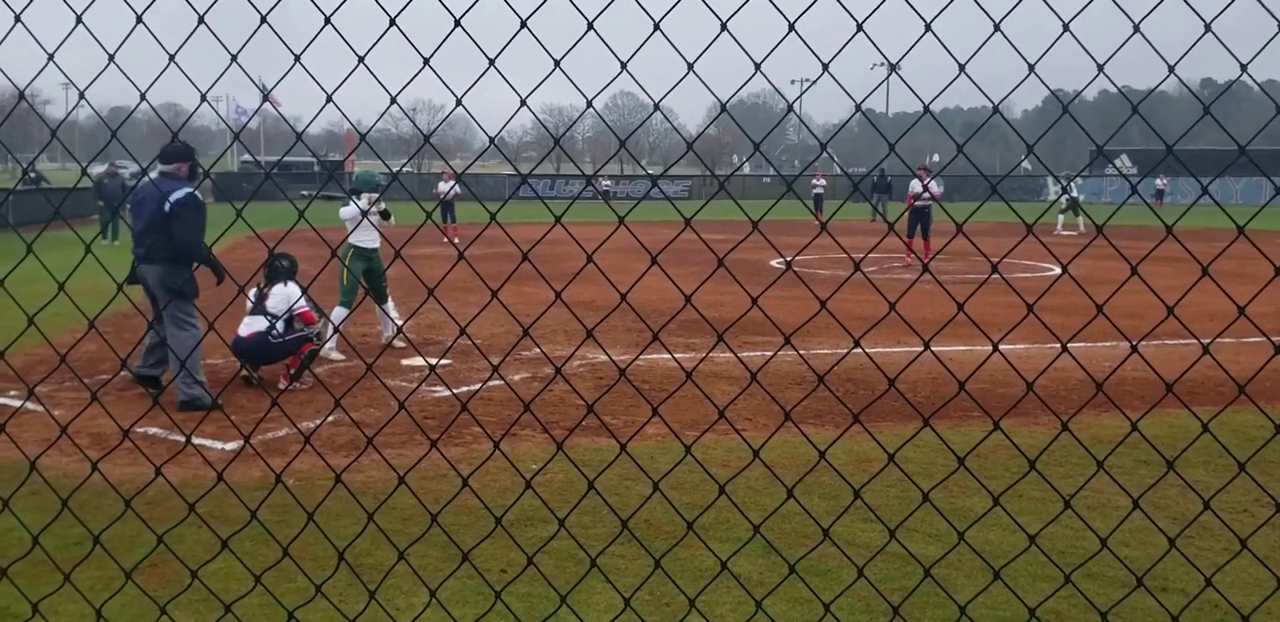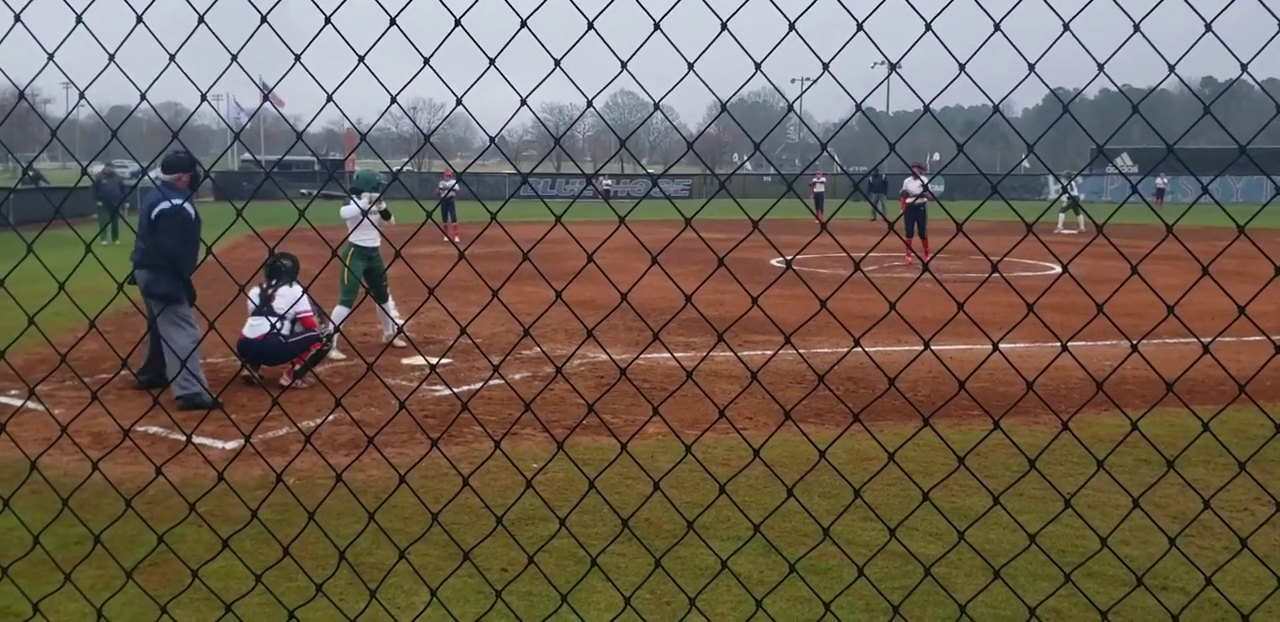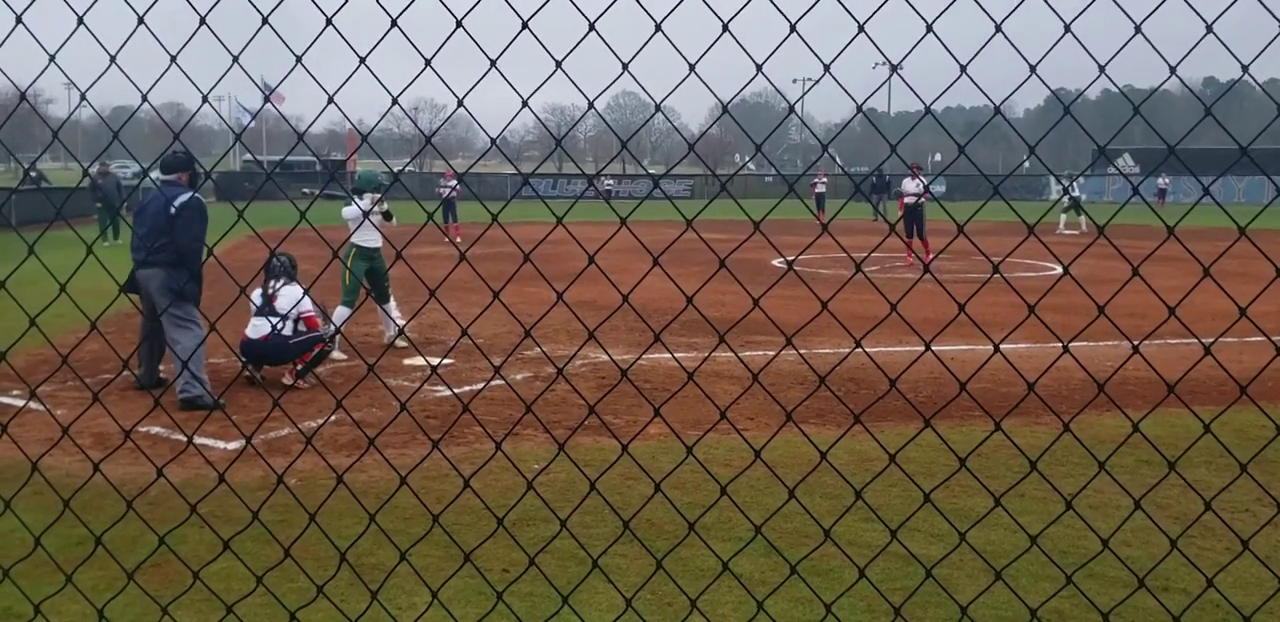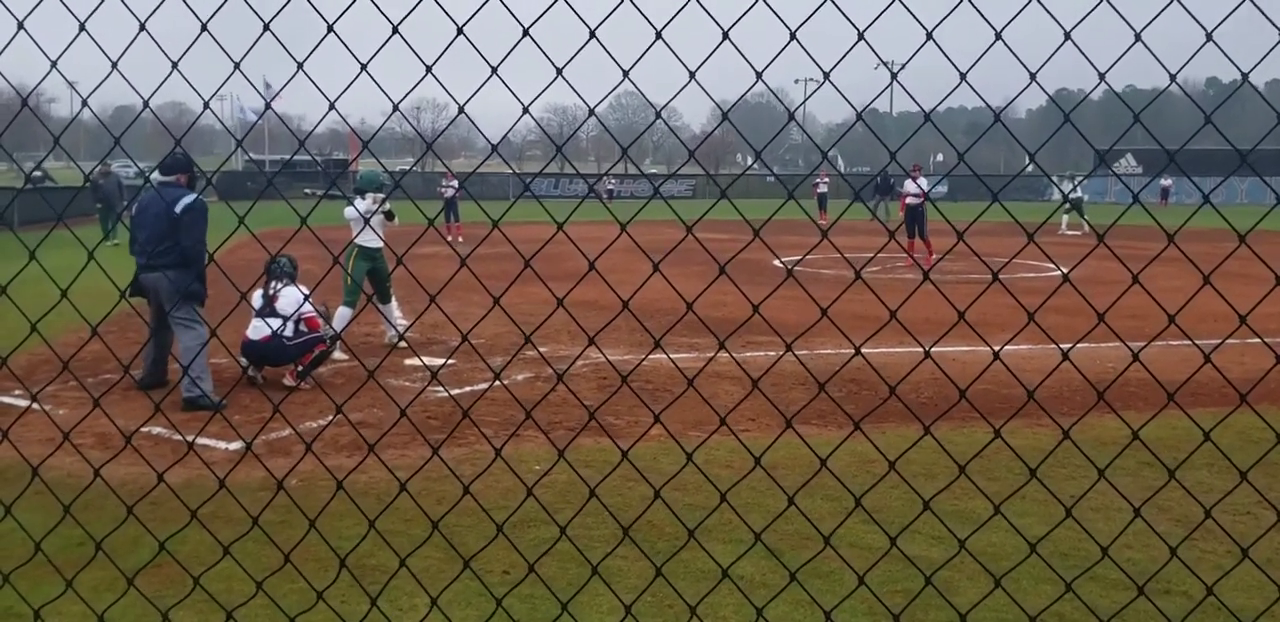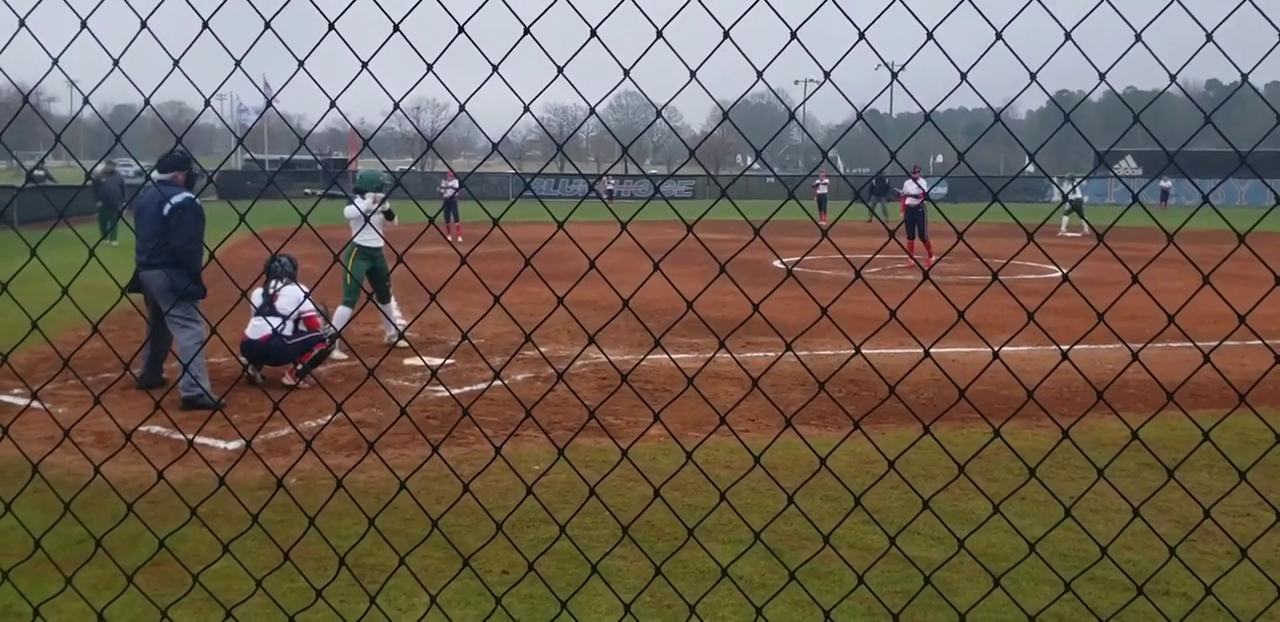
dt=0.4s
person 1, frame 1
left shoulder: (144, 188)
right shoulder: (184, 195)
left elbow: (139, 230)
right elbow: (189, 242)
right wrist: (213, 264)
left hip: (145, 265)
right hip: (169, 269)
left knee: (165, 322)
right knee: (184, 329)
left ankle: (148, 370)
right ankle: (192, 394)
person 1, frame 2
left shoulder: (157, 196)
right shoulder: (175, 206)
right elbow: (173, 252)
right wrist: (187, 283)
left hip: (150, 272)
right hip: (163, 276)
left knee: (163, 327)
right knee: (183, 331)
right ankle: (190, 391)
person 1, frame 3
left shoulder: (148, 199)
right shoulder: (189, 200)
left elbow: (136, 240)
right elbow: (189, 246)
left wrist: (145, 263)
right wrist: (195, 281)
left hip: (144, 271)
right hip: (169, 274)
left knee: (152, 326)
right knee: (188, 331)
left ankle: (148, 376)
right ankle: (193, 393)
person 1, frame 4
left shoulder: (142, 200)
right shoulder: (190, 201)
left elbow: (133, 243)
right elbow: (194, 247)
right wrist: (200, 281)
left hip: (147, 275)
right hip: (176, 276)
left knee: (159, 326)
right knee: (193, 332)
left ankle: (150, 375)
right ankle: (196, 393)
person 1, frame 5
left shoulder: (145, 197)
right shoulder: (183, 200)
left elbow: (145, 238)
right elbow: (185, 247)
right wrist: (196, 279)
left hip: (147, 272)
right hip: (172, 275)
left knee: (157, 325)
right knee: (190, 330)
left ankle: (149, 375)
right ankle: (194, 392)
person 2, frame 1
left shoulder: (374, 205)
right shoulder: (352, 204)
left elbow: (389, 221)
right elbow: (343, 215)
left wrist: (380, 205)
right wrist: (365, 202)
left hip: (373, 254)
right hip: (354, 254)
left knee: (383, 296)
right knee: (347, 300)
left ankle: (389, 335)
right ankle: (328, 346)
person 2, frame 2
left shoulder: (374, 204)
right shoulder: (352, 203)
left elbow: (390, 221)
right elbow: (345, 214)
left wrist: (381, 205)
right wrist: (366, 201)
left hip: (374, 253)
right hip: (355, 253)
left knee: (383, 295)
right knee: (347, 299)
left ankle: (390, 334)
right ankle: (329, 345)
person 2, frame 3
left shoulder: (376, 205)
right shoulder: (354, 204)
left elbow: (391, 222)
right elbow: (347, 214)
left wrist: (383, 206)
right wrist: (368, 201)
left hip: (376, 254)
right hip: (356, 254)
left knee: (384, 296)
right knee: (349, 300)
left ankle: (391, 335)
right ankle: (331, 345)
person 2, frame 4
left shoulder: (378, 205)
right shoulder: (356, 204)
left elbow: (392, 221)
right elbow: (349, 215)
left wrist: (385, 206)
right wrist: (370, 201)
left hip: (378, 254)
right hip: (358, 254)
left knee: (386, 296)
right knee: (350, 300)
left ankle: (393, 335)
right ankle: (332, 345)
person 2, frame 5
left shoulder: (378, 204)
right shoulder: (356, 203)
left elbow: (392, 221)
right elbow: (349, 213)
left wrist: (385, 205)
right wrist: (370, 201)
left hip: (377, 254)
right hip: (358, 253)
left knee: (385, 295)
right knee: (350, 299)
left ankle: (392, 334)
right ankle: (331, 344)
person 3, frame 1
left shoulder: (255, 290)
right shoulder: (290, 287)
right elbow: (309, 320)
right wrist: (316, 317)
left hip: (239, 346)
right hip: (260, 347)
right knee: (313, 334)
left ankle: (250, 367)
right ankle: (290, 378)
person 3, frame 2
left shoulder: (255, 291)
right shoulder: (296, 290)
right elbow: (309, 325)
right wrist: (319, 325)
left hip: (244, 347)
right hip: (271, 348)
right knee: (324, 337)
left ankle: (251, 367)
right ankle: (293, 375)
person 3, frame 3
left shoulder: (257, 292)
right shoulder: (298, 290)
right elbow: (313, 324)
right wrist: (320, 321)
left hip: (248, 347)
right hip: (275, 348)
right knee: (327, 337)
left ankle: (253, 367)
right ankle: (295, 374)
person 3, frame 4
left shoulder: (258, 293)
right shoulder: (299, 291)
right elbow: (314, 325)
right wrist: (323, 322)
left hip: (249, 348)
right hip: (275, 350)
right knee: (328, 337)
left ankle: (255, 367)
right ankle: (296, 375)
person 3, frame 5
left shoulder: (258, 292)
right shoulder: (299, 290)
right elbow: (313, 324)
right wrist: (323, 322)
left hip: (248, 347)
right hip: (275, 349)
right knee: (328, 336)
left ankle: (254, 367)
right ankle: (296, 374)
